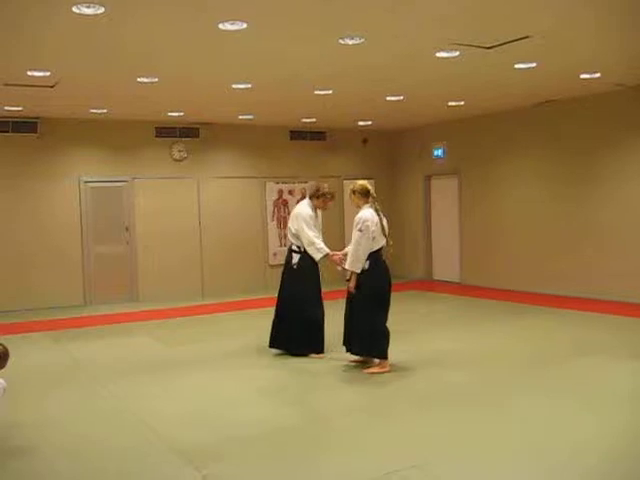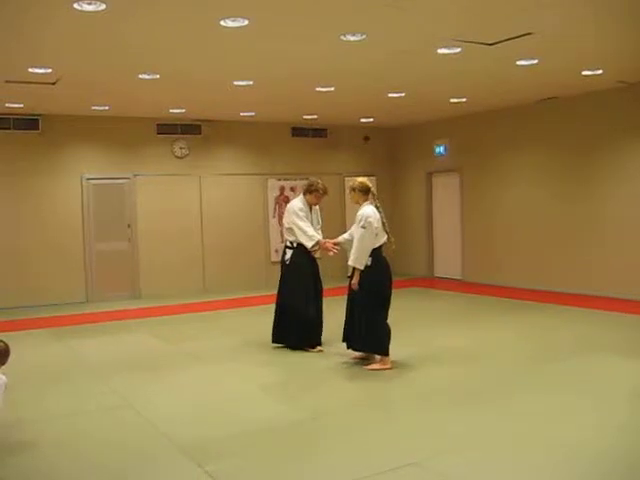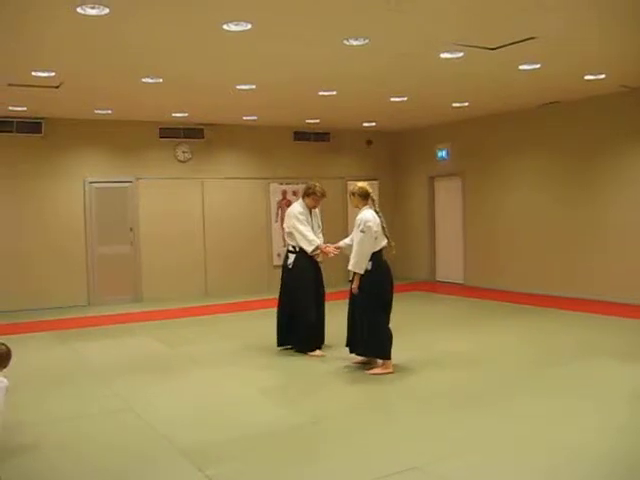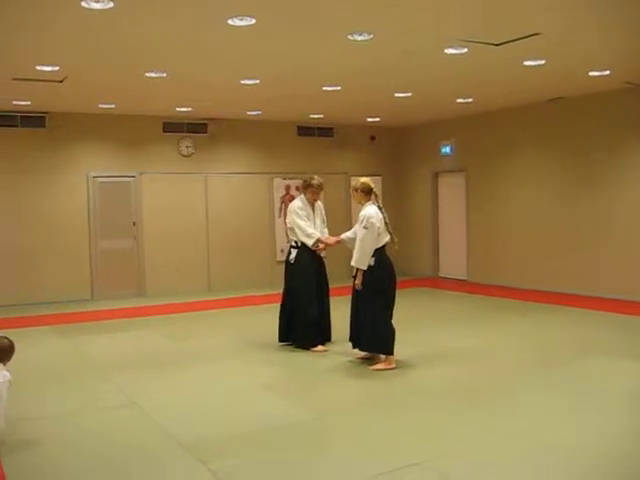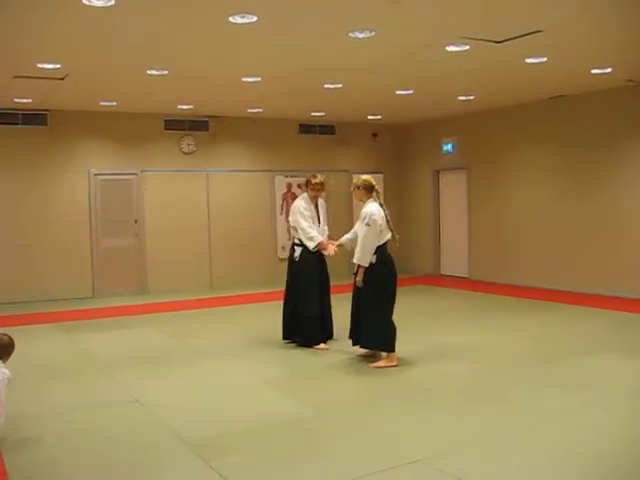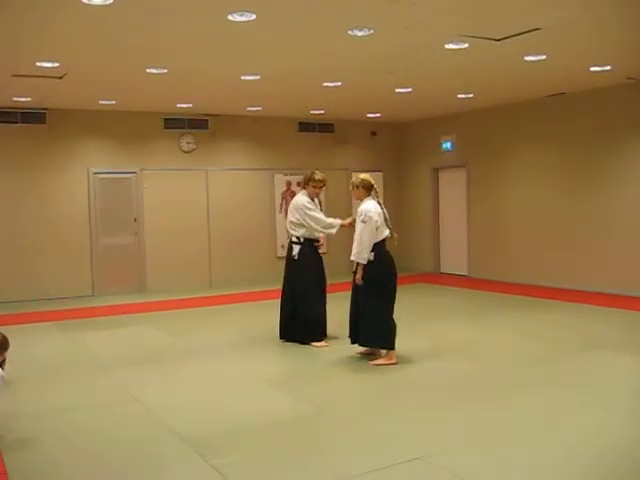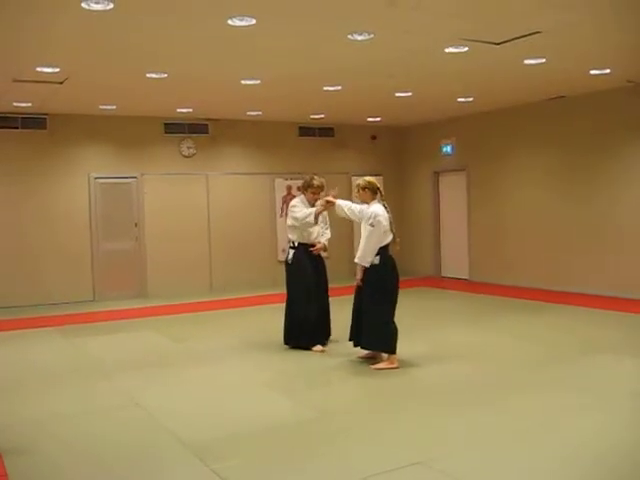
dt=0.4s
person 1, frame 1
left shoulder: (363, 217)
right shoulder: (376, 214)
left elbow: (360, 249)
left wrist: (353, 277)
right wrist: (343, 253)
left hip: (370, 271)
right hip: (377, 268)
left knee: (372, 315)
right knee: (363, 313)
left ankle: (383, 362)
right ankle: (368, 355)
person 1, frame 2
left shoulder: (365, 213)
right shoulder: (372, 210)
left elbow: (362, 246)
right elbow: (354, 235)
left wrist: (356, 274)
right wrist: (333, 242)
left hip: (371, 268)
right hip: (375, 265)
left knee: (374, 311)
right knee: (364, 309)
left ankle: (384, 359)
right ankle: (369, 351)
person 1, frame 3
left shoulder: (365, 218)
right shoulder: (370, 214)
left elbow: (362, 250)
right elbow: (355, 239)
left wrist: (356, 278)
right wrist: (335, 246)
left hip: (373, 271)
right hip: (375, 270)
left knee: (376, 315)
right knee: (365, 313)
left ankle: (386, 363)
right ankle: (371, 355)
person 1, frame 4
left shoulder: (368, 214)
right shoulder: (372, 210)
left elbow: (365, 246)
right elbow: (357, 233)
left wrist: (359, 274)
right wrist: (337, 239)
left hip: (376, 268)
right hip: (377, 266)
left knee: (378, 311)
right knee: (367, 309)
left ankle: (388, 359)
right ankle: (374, 351)
person 1, frame 5
left shoulder: (370, 211)
right shoulder: (372, 208)
left elbow: (366, 243)
right elbow: (358, 233)
left wrist: (361, 271)
right wrist: (339, 242)
left hip: (377, 265)
right hip: (377, 263)
left knee: (379, 309)
right knee: (367, 306)
left ankle: (390, 356)
right ankle: (375, 348)
person 1, frame 6
left shoulder: (366, 209)
right shoulder: (374, 205)
left elbow: (364, 241)
left wrist: (359, 268)
right wrist: (356, 223)
left hip: (376, 262)
right hip: (379, 260)
left knee: (379, 306)
right knee: (368, 304)
left ankle: (390, 354)
right ankle: (375, 347)
person 1, frame 7
left shoulder: (375, 212)
right shoulder: (370, 209)
left elbow: (368, 244)
right elbow: (353, 209)
left wrist: (360, 270)
right wrist: (335, 202)
left hip: (379, 266)
right hip: (377, 265)
left knee: (381, 311)
right knee: (368, 308)
left ankle: (391, 358)
right ankle: (377, 350)
person 2, frame 1
left shoulder: (313, 210)
right shoulder: (303, 212)
right elbow: (311, 240)
left wrist: (330, 253)
right wrist: (330, 255)
left hip: (305, 258)
right hip: (299, 260)
left knee: (302, 301)
right knee: (307, 303)
left ankle: (289, 342)
right ankle: (308, 346)
person 2, frame 2
left shoulder: (314, 208)
right shoulder: (294, 207)
left elbow: (316, 229)
right elbow: (305, 231)
left wrist: (320, 244)
right wrist: (322, 243)
left hip: (308, 254)
right hip: (295, 255)
left knee: (313, 296)
right knee: (301, 299)
left ankle: (301, 337)
right ankle: (305, 340)
person 2, frame 3
left shoulder: (314, 212)
right shoulder: (294, 212)
right elbow: (305, 235)
left wrist: (321, 249)
right wrist: (322, 247)
left hip: (310, 258)
right hip: (297, 259)
left knee: (315, 300)
right knee: (303, 302)
left ankle: (313, 340)
right ankle: (307, 344)
person 2, frame 4
left shoulder: (318, 206)
right shoulder: (296, 207)
left elbow: (323, 228)
right elbow: (305, 230)
left wrist: (323, 244)
right wrist: (324, 240)
left hip: (314, 254)
right hip: (300, 255)
left knee: (319, 296)
right knee: (304, 298)
left ankle: (317, 336)
right ankle: (308, 340)
person 2, frame 5
left shoulder: (320, 203)
right shoulder: (300, 205)
right elbow: (306, 230)
left wrist: (324, 242)
right wrist: (323, 243)
left hip: (314, 251)
right hip: (302, 253)
left knee: (320, 292)
right knee: (307, 295)
left ankle: (315, 333)
right ankle: (310, 337)
person 2, frame 6
left shoulder: (312, 200)
right shoulder: (300, 202)
right elbow: (320, 221)
left wrist: (321, 238)
right wrist: (342, 223)
left hip: (310, 248)
right hip: (301, 250)
left knee: (316, 290)
right knee: (306, 292)
right ankle: (310, 334)
person 2, frame 7
left shoulder: (319, 206)
right shoulder: (296, 205)
left elbow: (326, 228)
right elbow: (303, 219)
left wrist: (323, 243)
right wrist: (319, 210)
left hip: (315, 254)
right hip: (299, 254)
left knee: (319, 296)
right knee: (303, 298)
left ankle: (318, 335)
right ankle: (307, 339)
